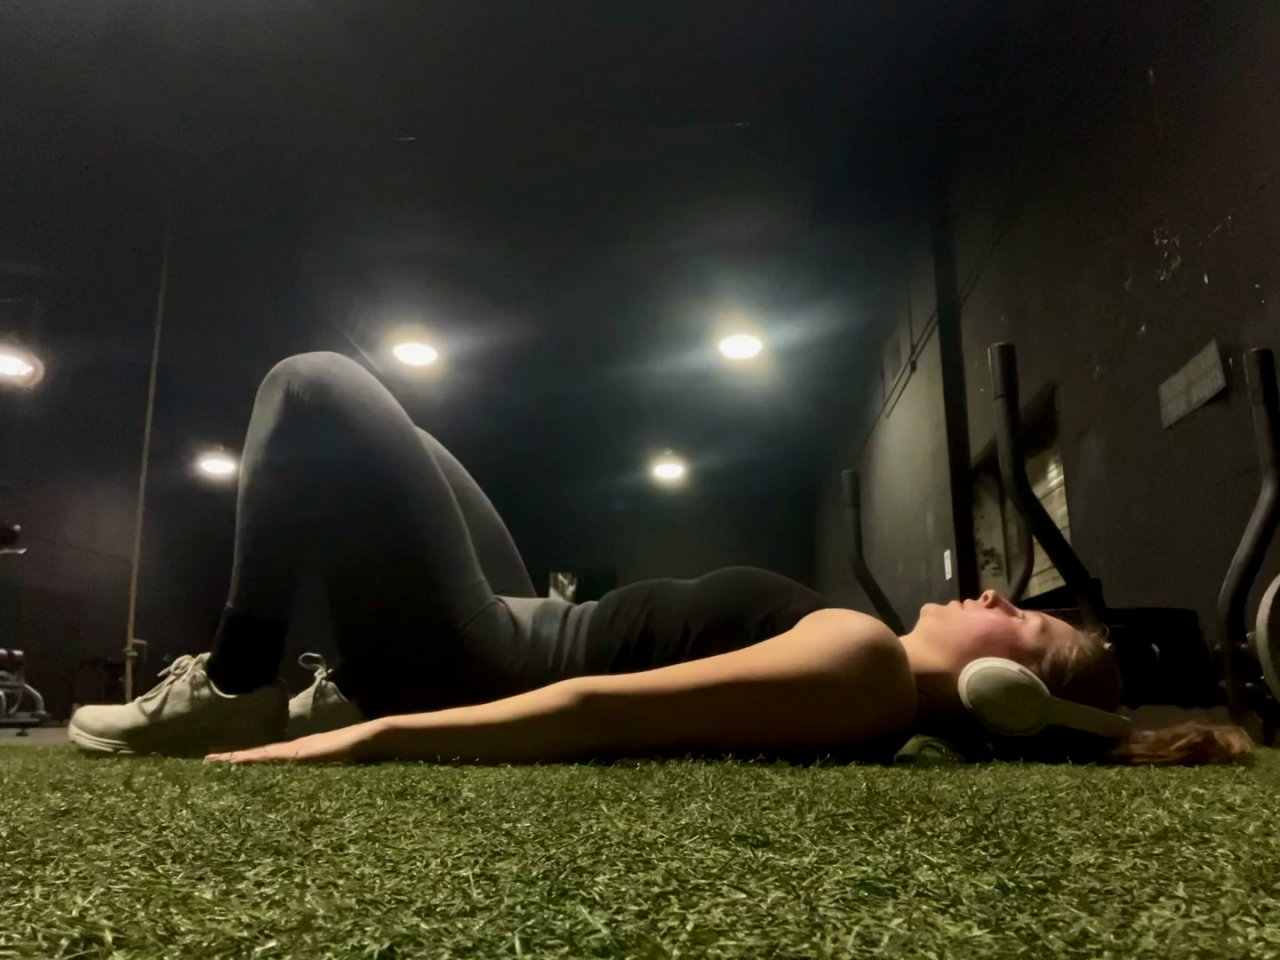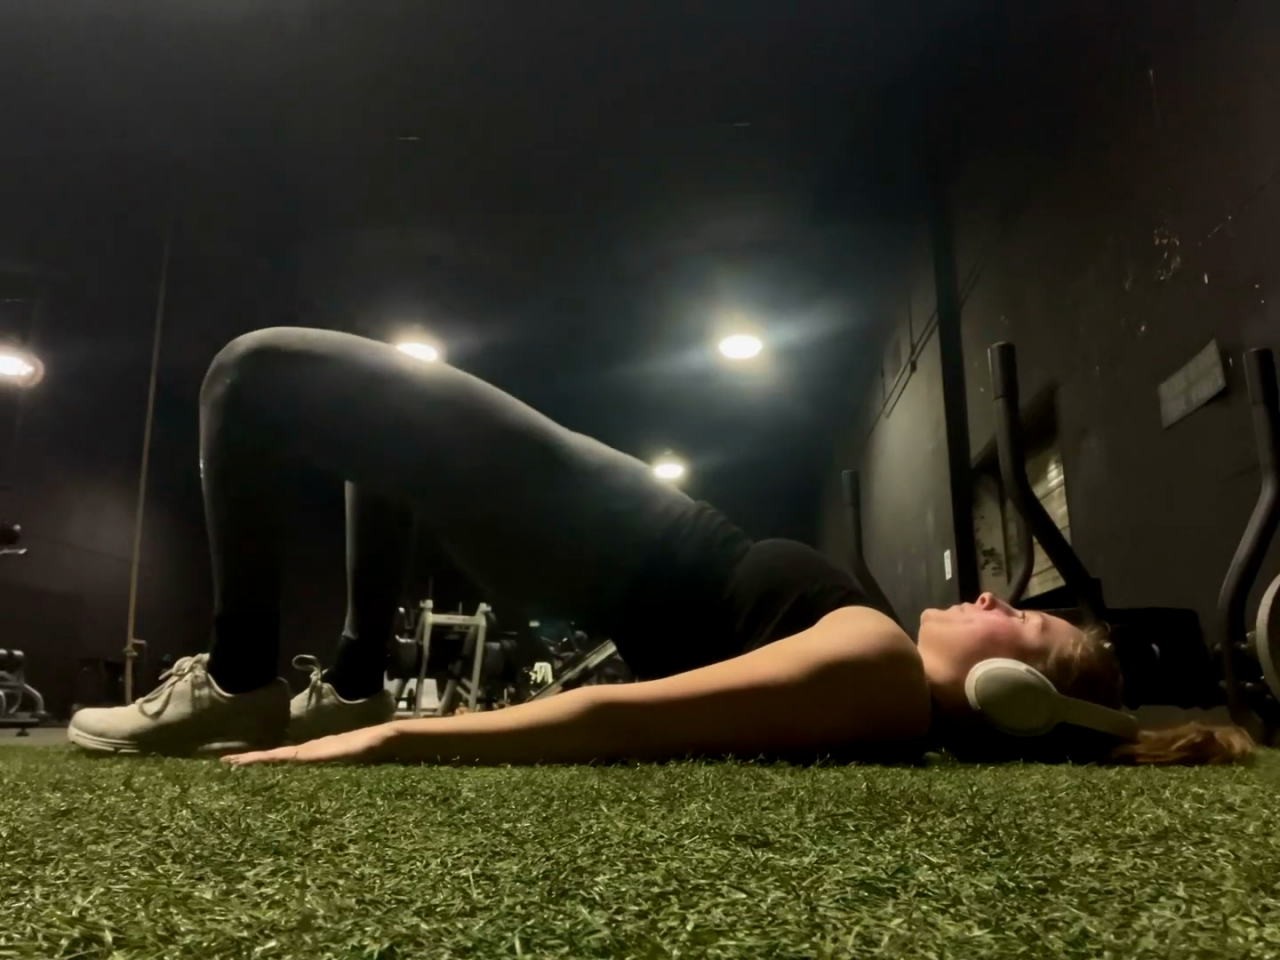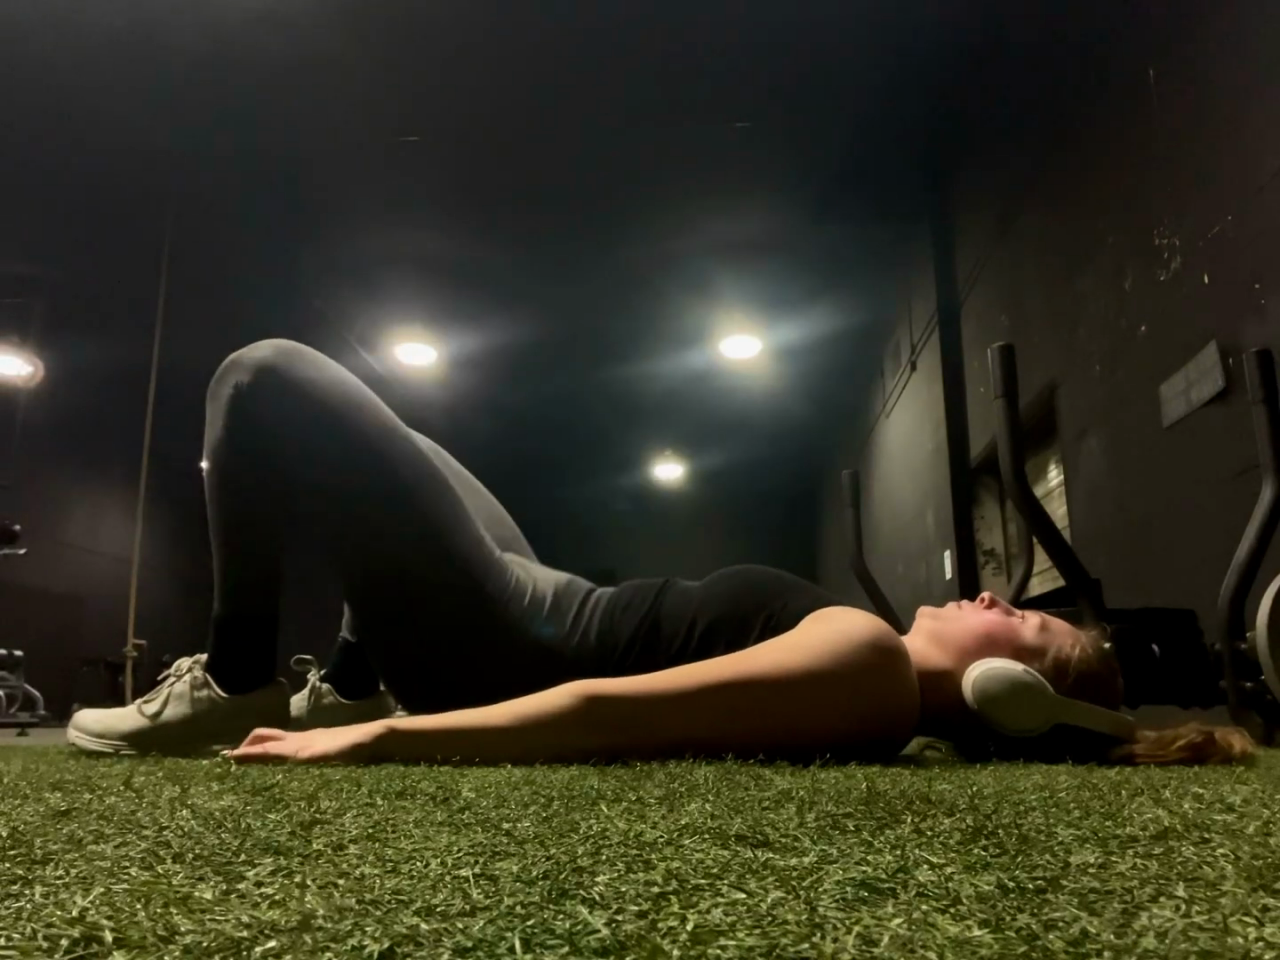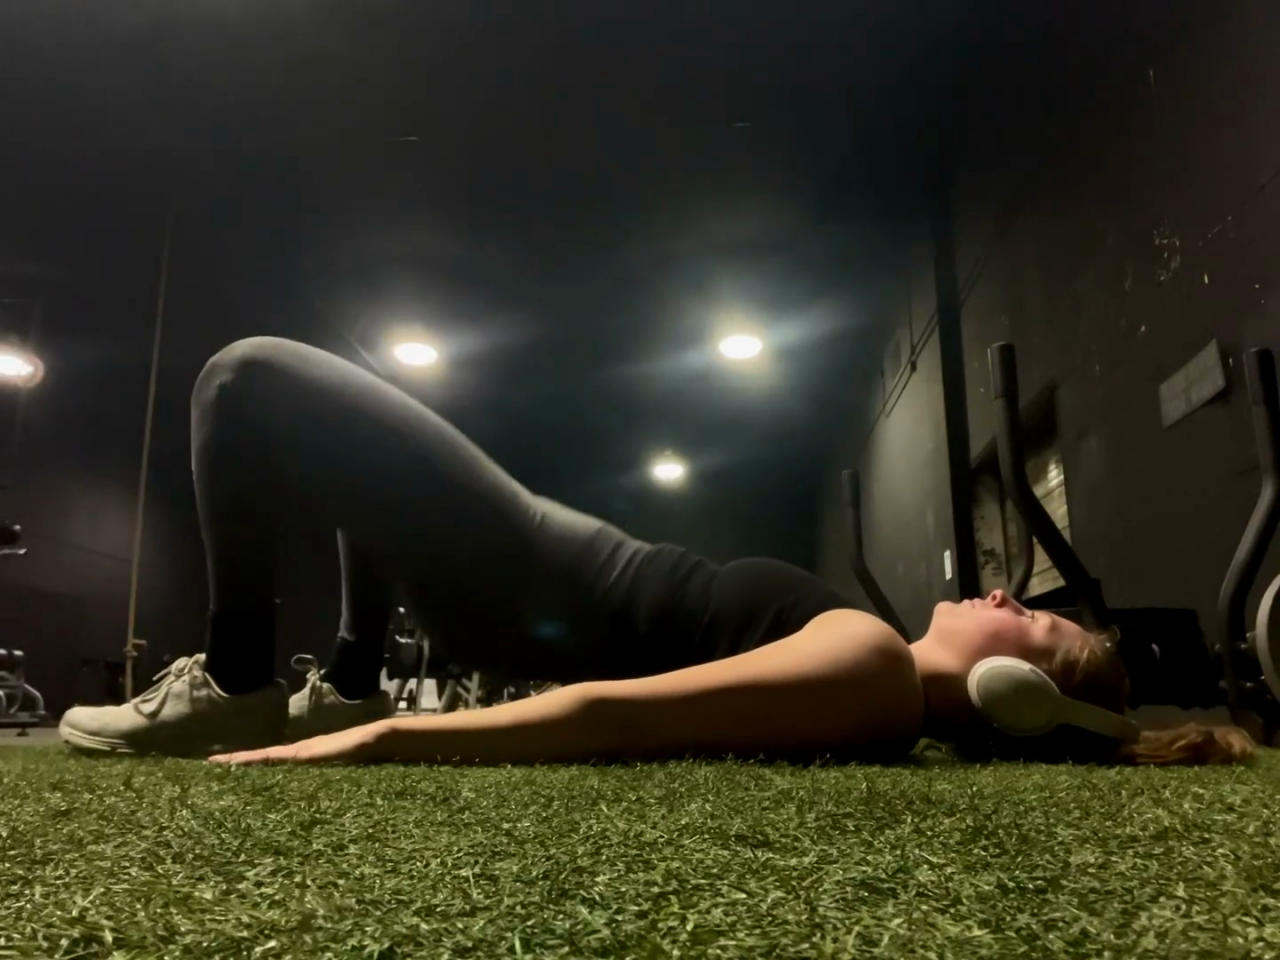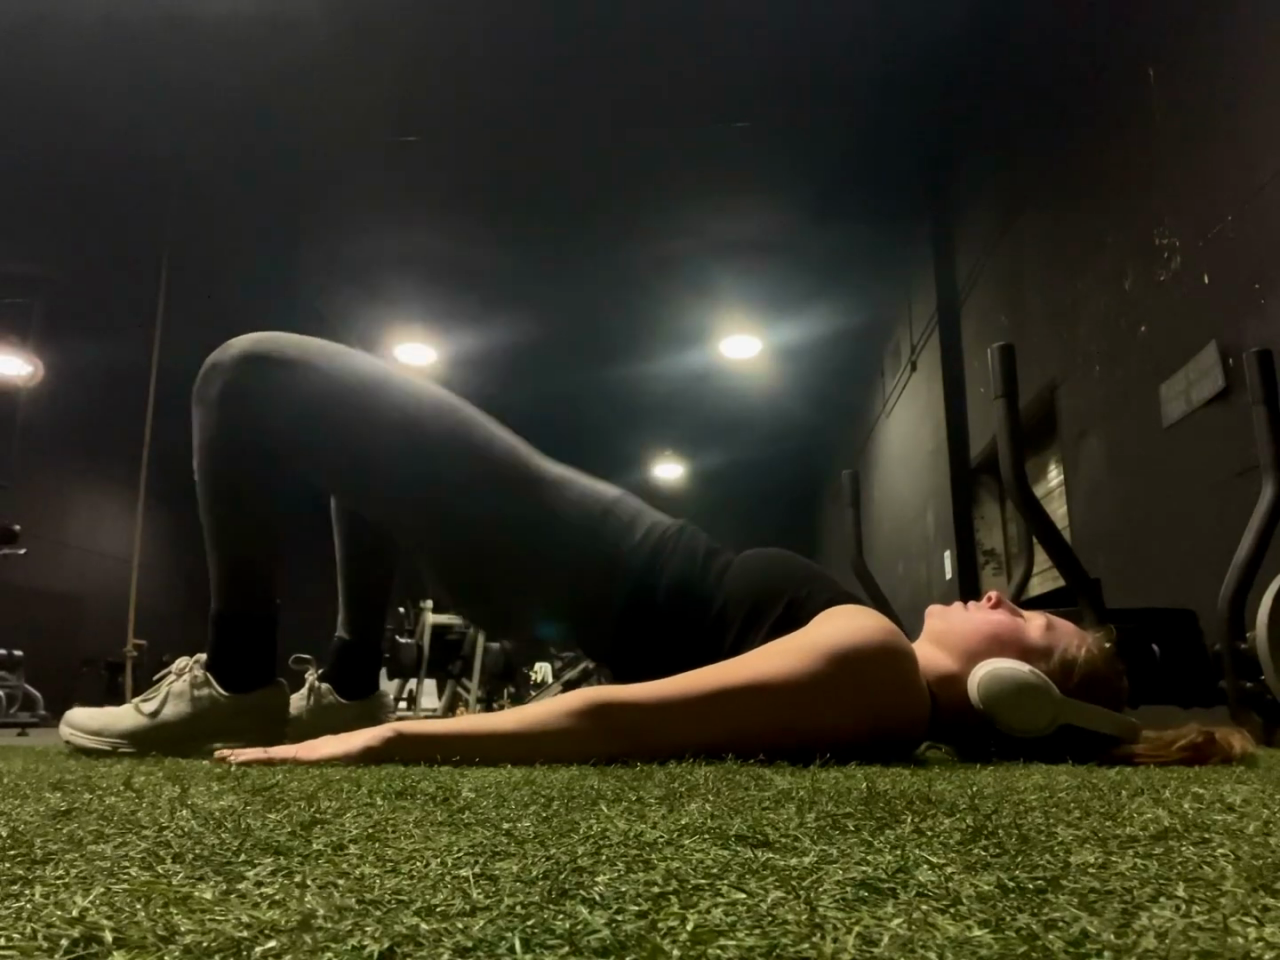
dt=1s
person 1, frame 1
left shoulder: (855, 667)
right shoulder: (887, 686)
left elbow: (604, 713)
left wrist: (371, 737)
left hip: (481, 665)
right hip: (524, 628)
left knee: (316, 386)
right knee: (397, 441)
left ankle: (233, 690)
right ankle: (338, 689)
person 1, frame 2
left shoulder: (870, 673)
right shoulder: (907, 688)
left elbow: (616, 724)
left wrist: (389, 742)
right hip: (602, 525)
left knee: (258, 374)
right knee: (370, 413)
left ankle: (234, 691)
right ankle: (350, 683)
person 1, frame 3
left shoulder: (861, 667)
right shoulder: (892, 689)
left elbow: (609, 716)
left wrist: (375, 743)
left hip: (494, 641)
right hip: (537, 609)
left knee: (266, 381)
right knee: (389, 442)
left ankle: (232, 691)
right ankle: (346, 687)
person 1, frame 4
left shoulder: (866, 673)
right shoulder: (900, 688)
left elbow: (612, 716)
left wrist: (383, 739)
left hip: (533, 582)
right hip: (565, 578)
left knee: (248, 381)
right knee: (366, 443)
left ankle: (230, 691)
right ankle: (343, 683)
person 1, frame 5
left shoulder: (873, 669)
right shoulder: (903, 687)
left elbow: (618, 722)
left wrist: (387, 742)
right hip: (579, 541)
left knee: (249, 376)
right knee: (359, 432)
left ankle: (234, 690)
right ankle: (343, 685)
